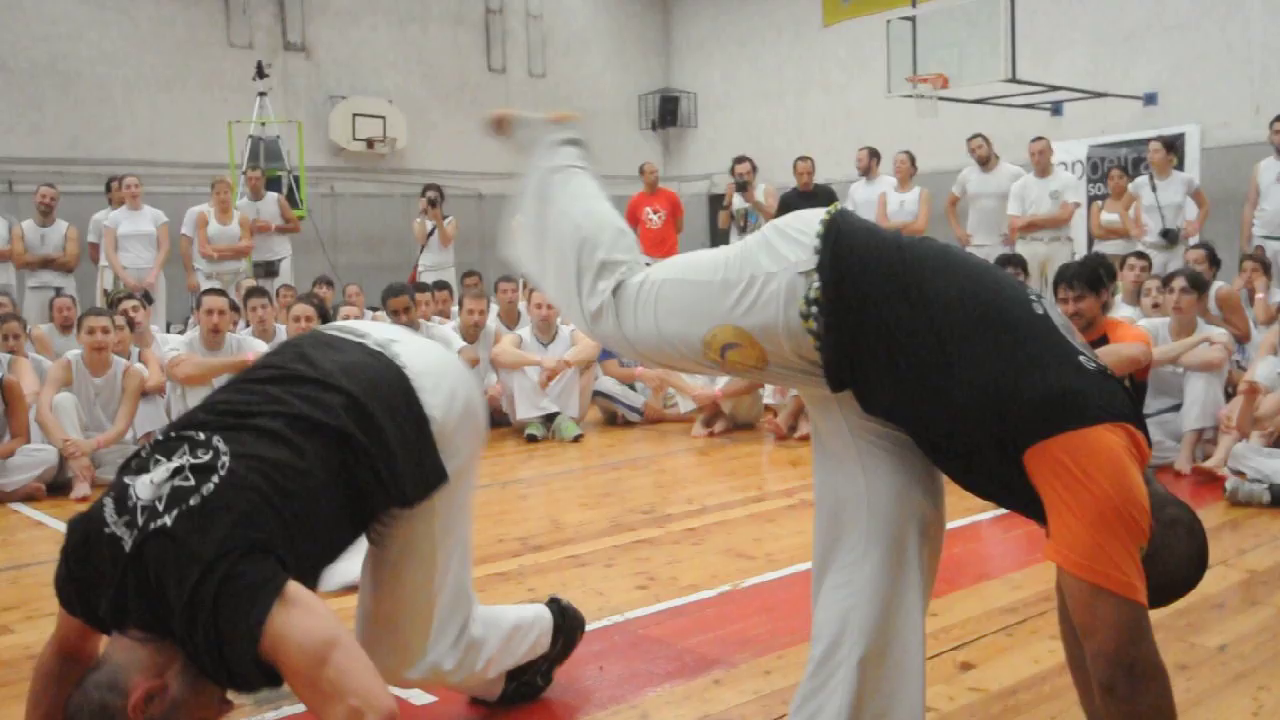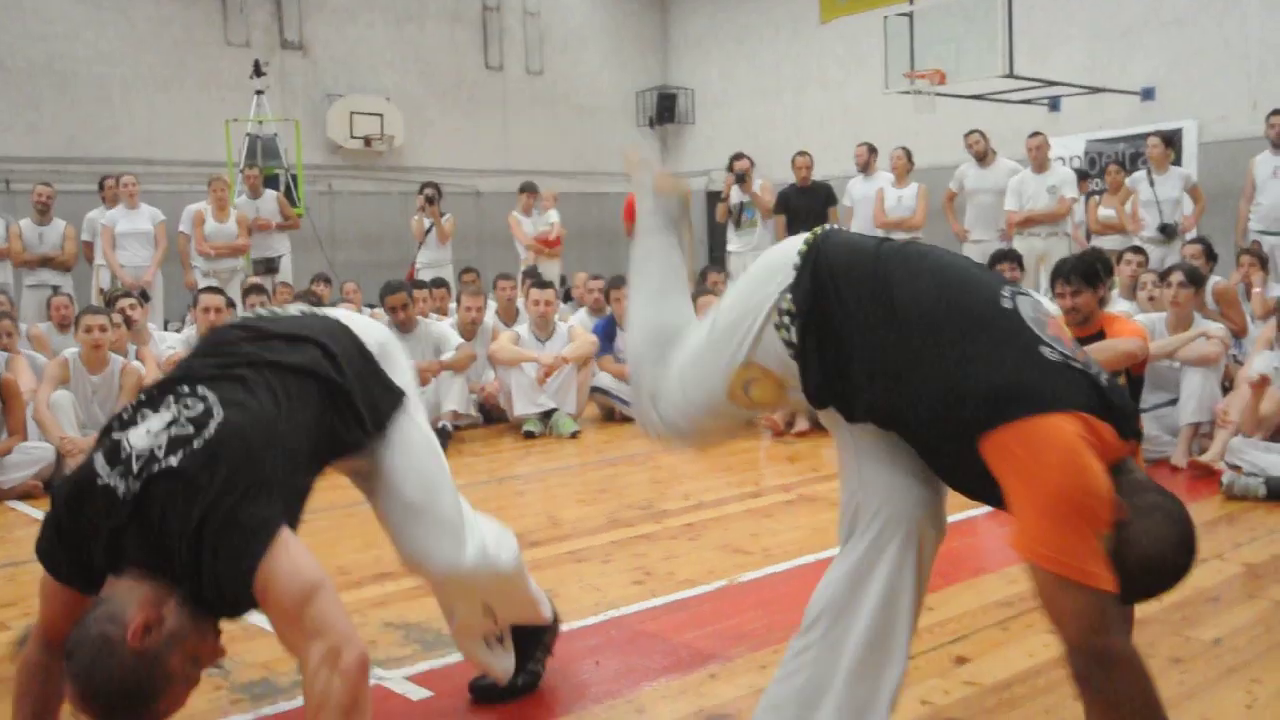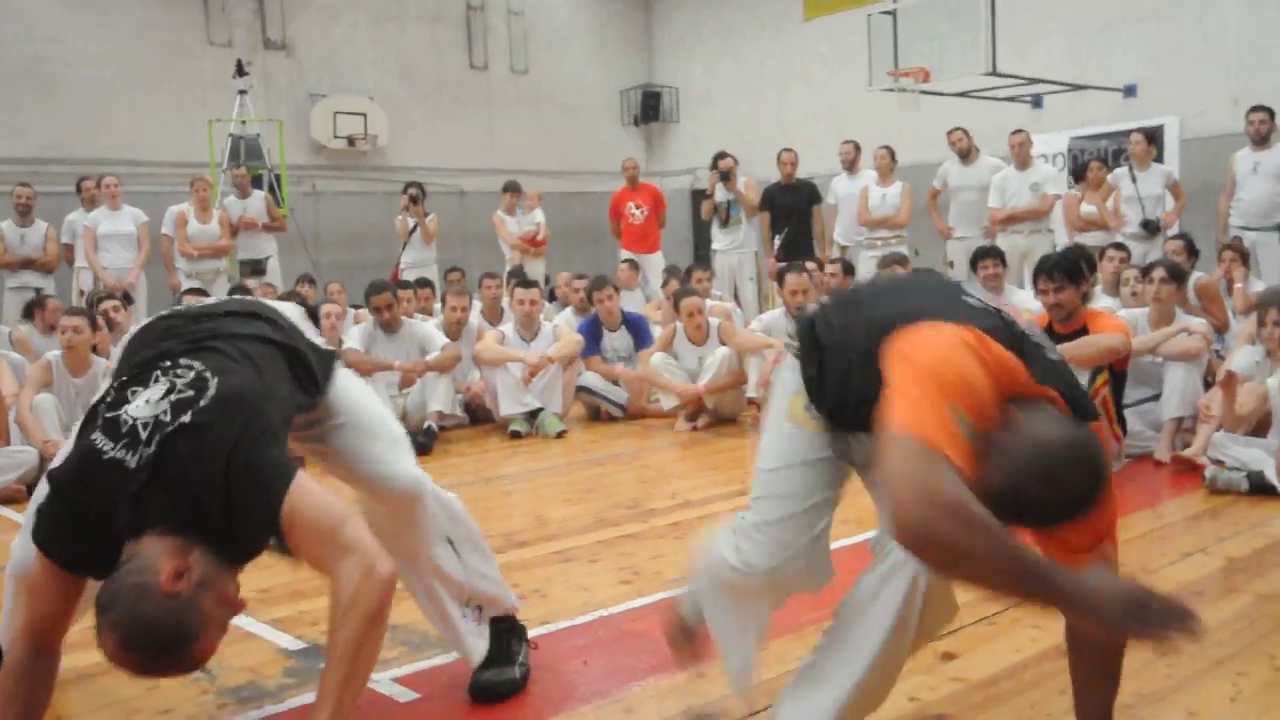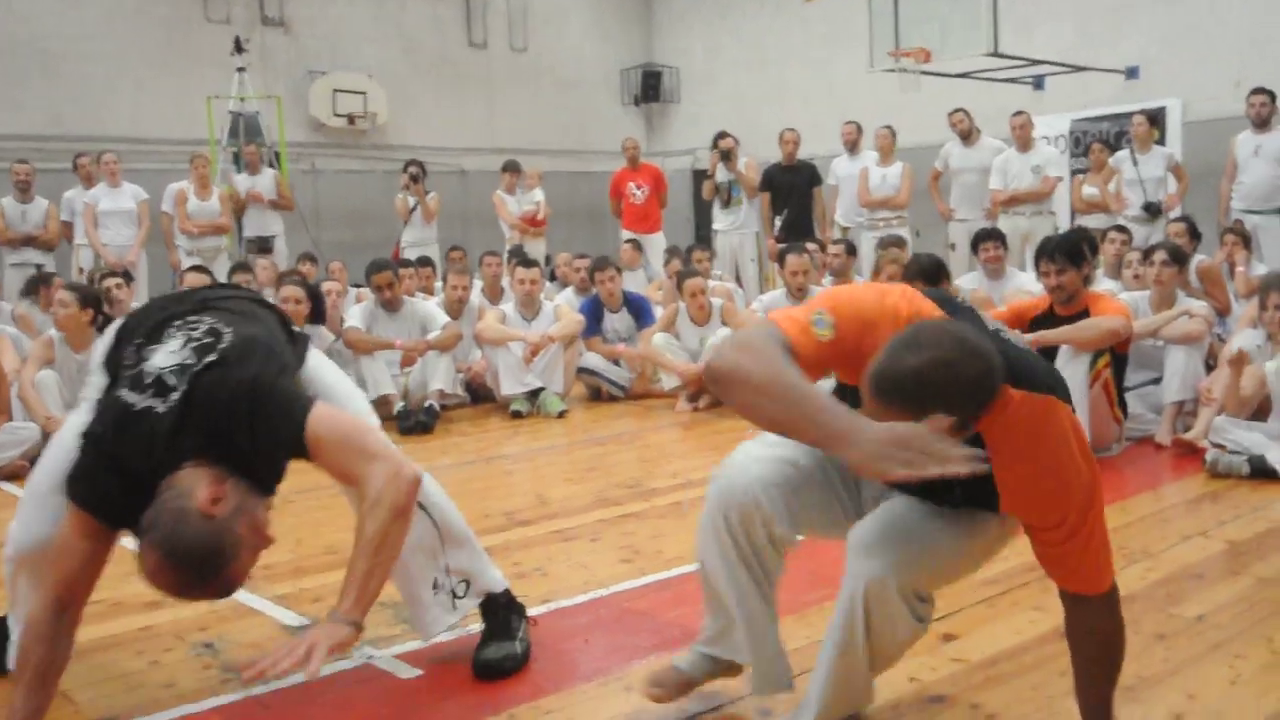
dt=0.2s
person 1, frame 1
left shoulder: (1101, 446)
right shoulder: (1106, 472)
left elbow: (1086, 634)
right elbow: (1118, 660)
left hip: (852, 335)
right hip: (823, 281)
left knee: (893, 542)
right knee: (614, 302)
right ankle: (555, 149)
person 1, frame 2
left shoulder: (1110, 446)
right shoulder: (1068, 463)
right elbow: (1096, 652)
right hip: (809, 297)
left knee: (900, 531)
right knee: (679, 406)
right ankle: (656, 243)
person 1, frame 3
left shoulder: (1076, 451)
right shoulder: (949, 366)
left elbow: (1099, 612)
right elbow: (917, 519)
right wrist: (1067, 588)
right hip: (822, 384)
left knee: (921, 572)
right knee: (773, 558)
right ankle: (707, 595)
person 1, frame 4
left shoulder: (1048, 450)
right shoulder: (878, 314)
left elbow: (1088, 596)
right elbow: (737, 363)
right wrist: (849, 436)
left hip: (956, 512)
right hip: (859, 465)
left knee: (881, 561)
right knee: (742, 490)
right ankle: (727, 645)
person 2, frame 1
left shoulder: (221, 590)
right shoulder: (95, 553)
right elbow: (65, 658)
left hip: (413, 396)
left knee: (406, 656)
left ankle: (545, 631)
person 2, frame 2
left shoulder: (219, 525)
right shoulder: (80, 520)
left elbow: (342, 660)
right elbow: (52, 644)
left hip: (349, 358)
right hip: (234, 352)
left knee: (445, 552)
left ankle: (529, 628)
person 2, frame 3
left shoulder: (233, 475)
right shoulder: (77, 506)
left elbow: (369, 576)
left hip: (276, 340)
left knee: (402, 488)
left ankle: (499, 624)
person 2, frame 4
left shoulder: (256, 405)
right shoulder: (110, 468)
left elbow: (398, 477)
right elbow: (62, 596)
left wrist: (345, 618)
left hip: (249, 341)
left knee: (382, 472)
left ankle: (496, 603)
